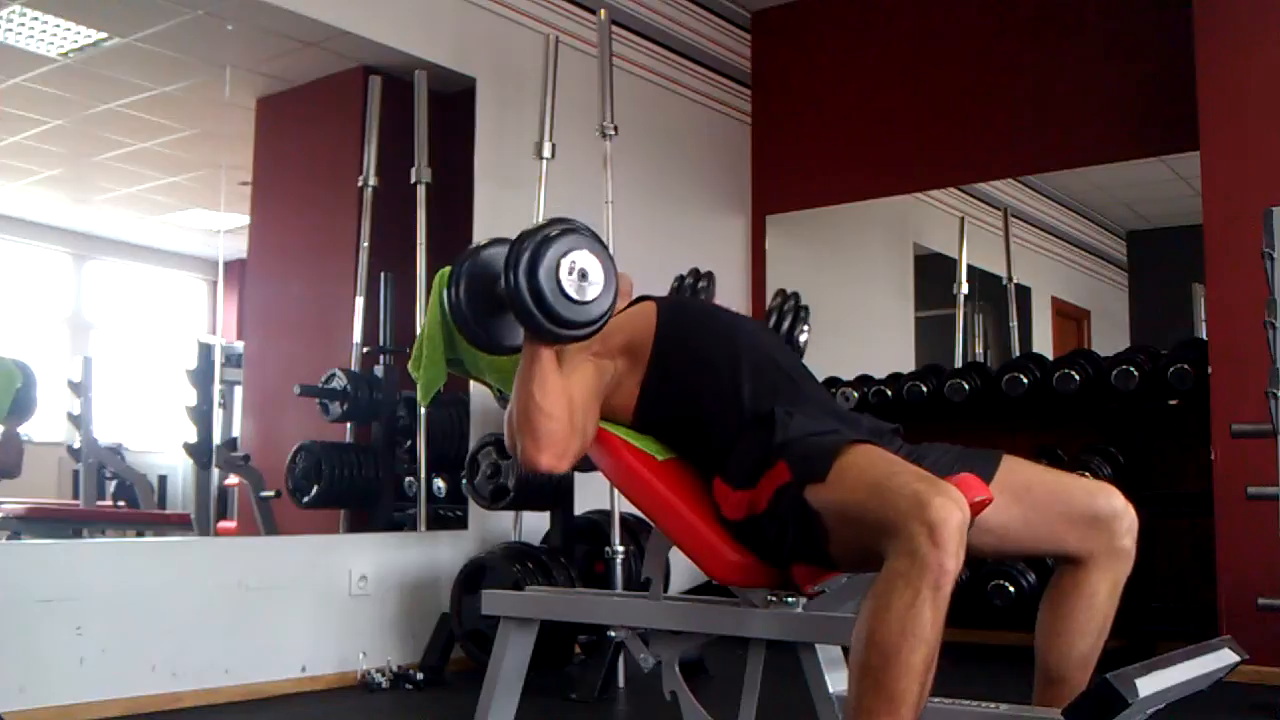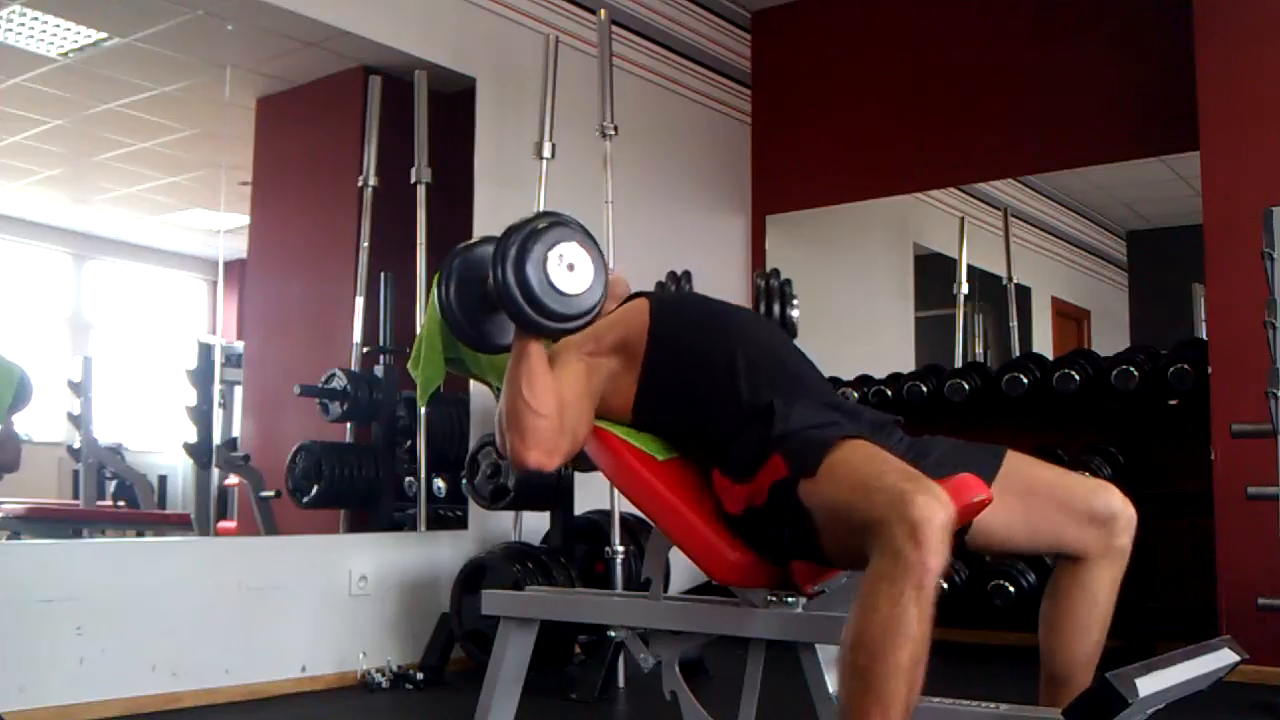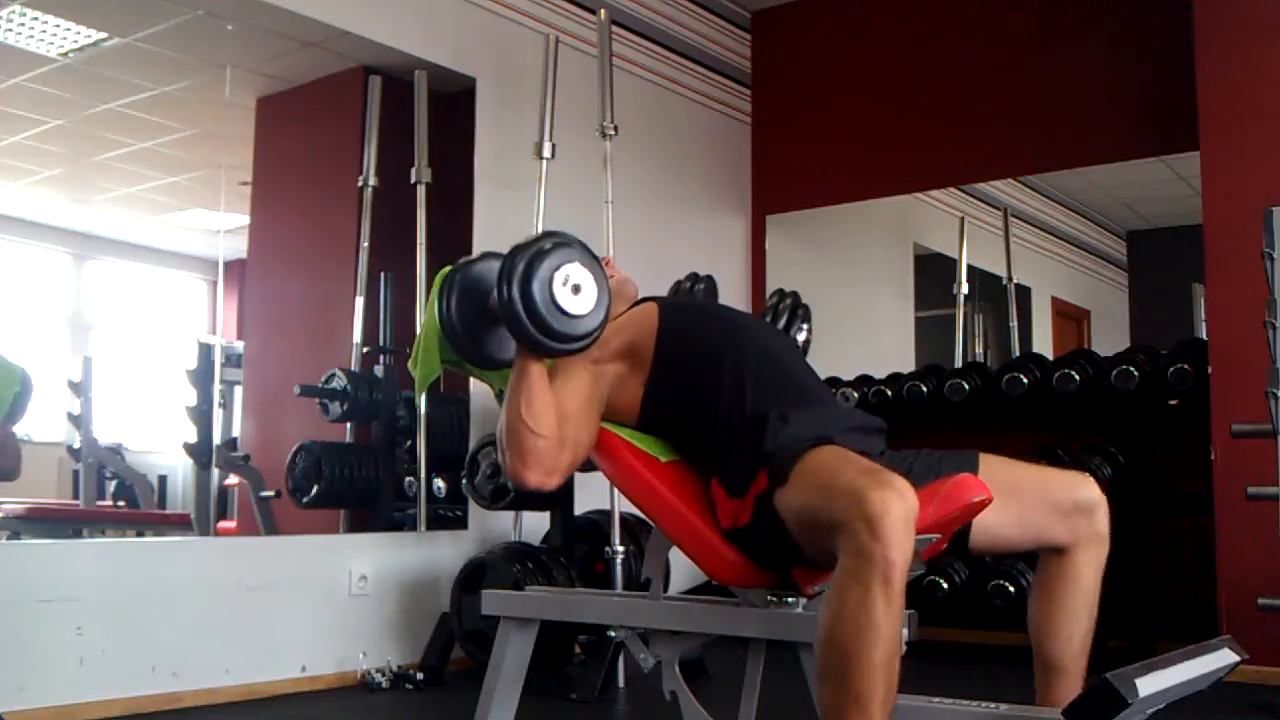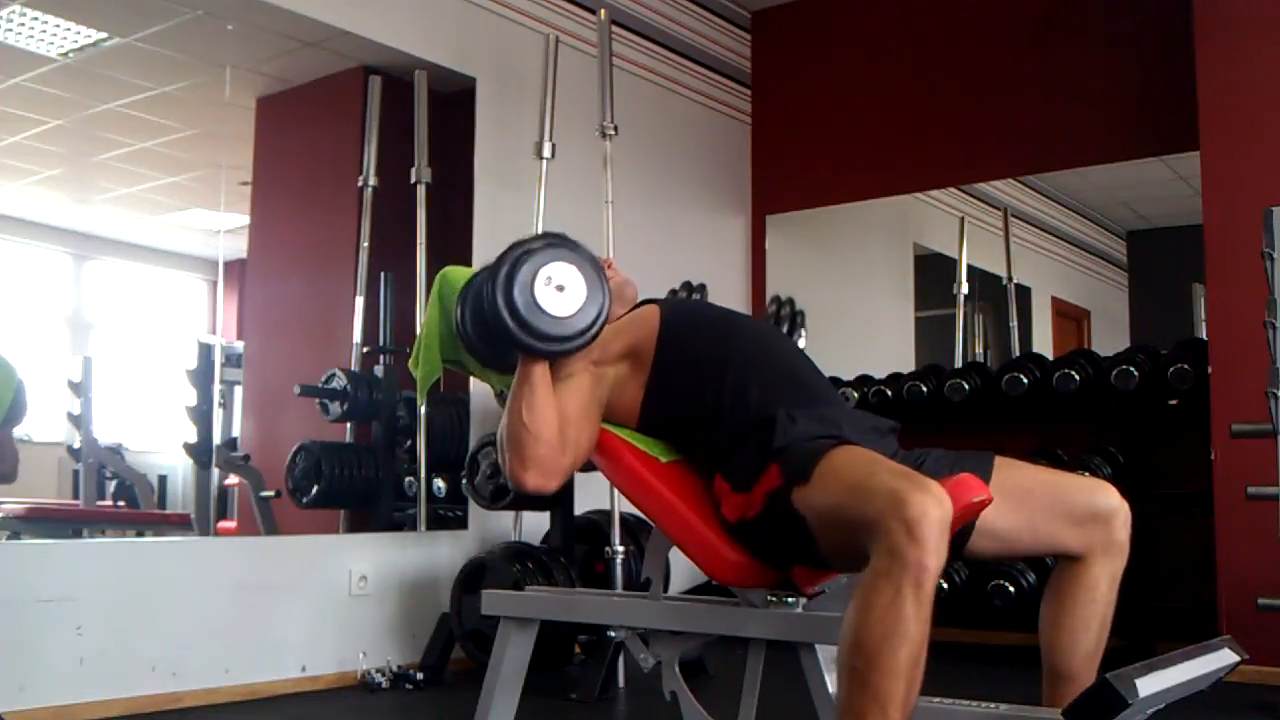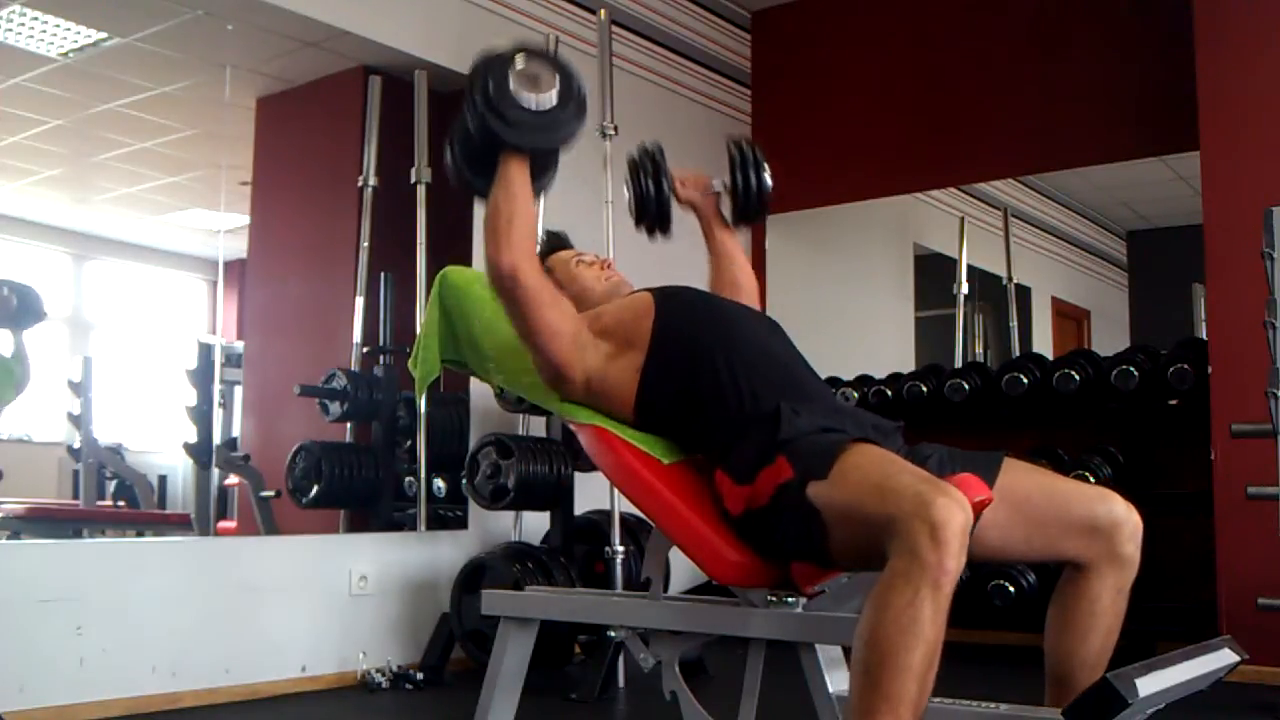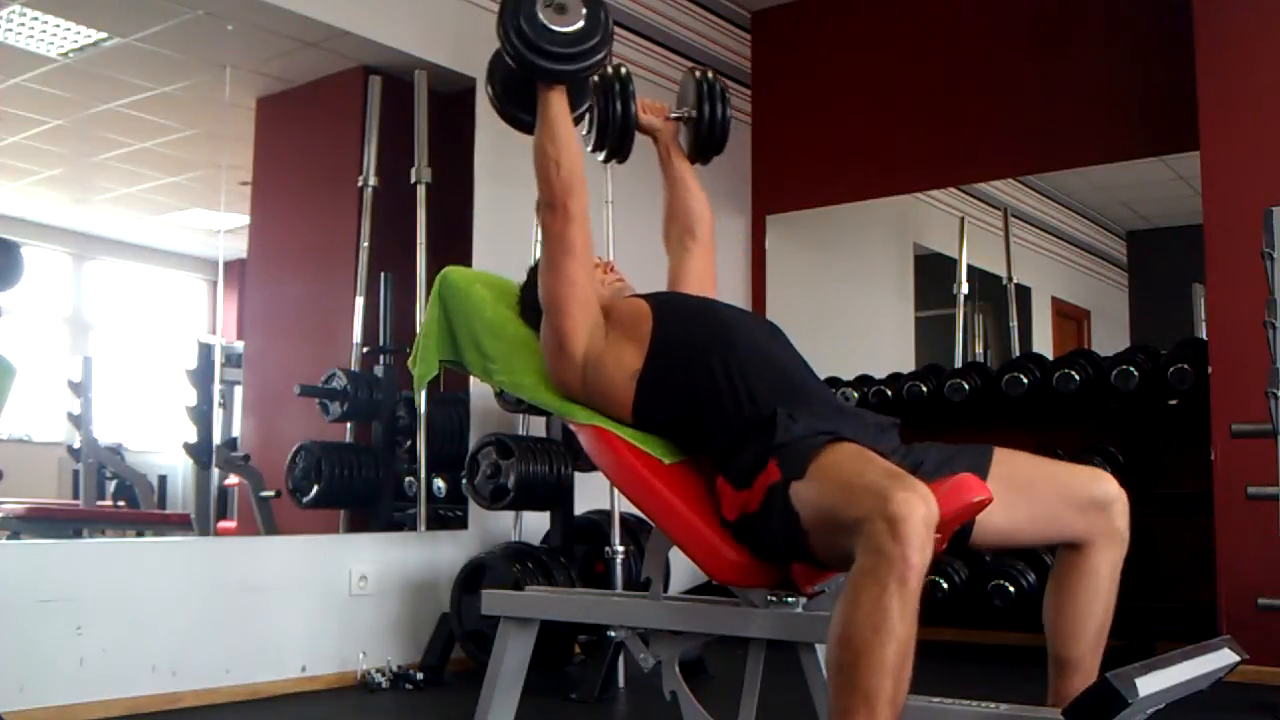
dt=0.5s
person 1, frame 1
left shoulder: (660, 326)
right shoulder: (591, 347)
right elbow: (545, 451)
left wrist: (745, 332)
left hip: (857, 439)
right hip: (778, 455)
left knee: (1108, 521)
right knee: (934, 522)
person 1, frame 2
left shoulder: (658, 323)
right shoulder: (587, 344)
right elbow: (536, 447)
left wrist: (754, 323)
right wrist: (529, 323)
left hip: (856, 431)
right hip: (780, 450)
left knee: (1106, 519)
right knee: (919, 522)
person 1, frame 3
left shoulder: (666, 328)
right shoulder: (594, 351)
right elbow: (536, 467)
left wrist: (769, 348)
right wrist: (530, 339)
left hip: (857, 448)
right hip: (775, 455)
left knee: (1083, 507)
right knee: (880, 513)
person 1, frame 4
left shoulder: (666, 332)
right shoulder: (593, 356)
right elbow: (534, 469)
left wrist: (765, 346)
right wrist: (536, 347)
left hip: (863, 441)
right hip: (782, 456)
left knee: (1102, 516)
right knee: (915, 517)
person 1, frame 5
left shoulder: (665, 323)
right shoulder: (580, 344)
left elbow: (743, 297)
right elbow: (511, 266)
left wrist: (709, 215)
right wrist: (516, 155)
left hip: (854, 434)
right hip: (778, 455)
left knee: (1113, 528)
right knee: (936, 524)
person 1, frame 6
left shoulder: (669, 319)
right shoulder: (579, 342)
left elbow: (692, 235)
right elbow: (561, 206)
left wrist: (667, 143)
right wrist: (555, 87)
left hip: (861, 438)
right hip: (777, 456)
left knee: (1100, 503)
right knee: (900, 517)
